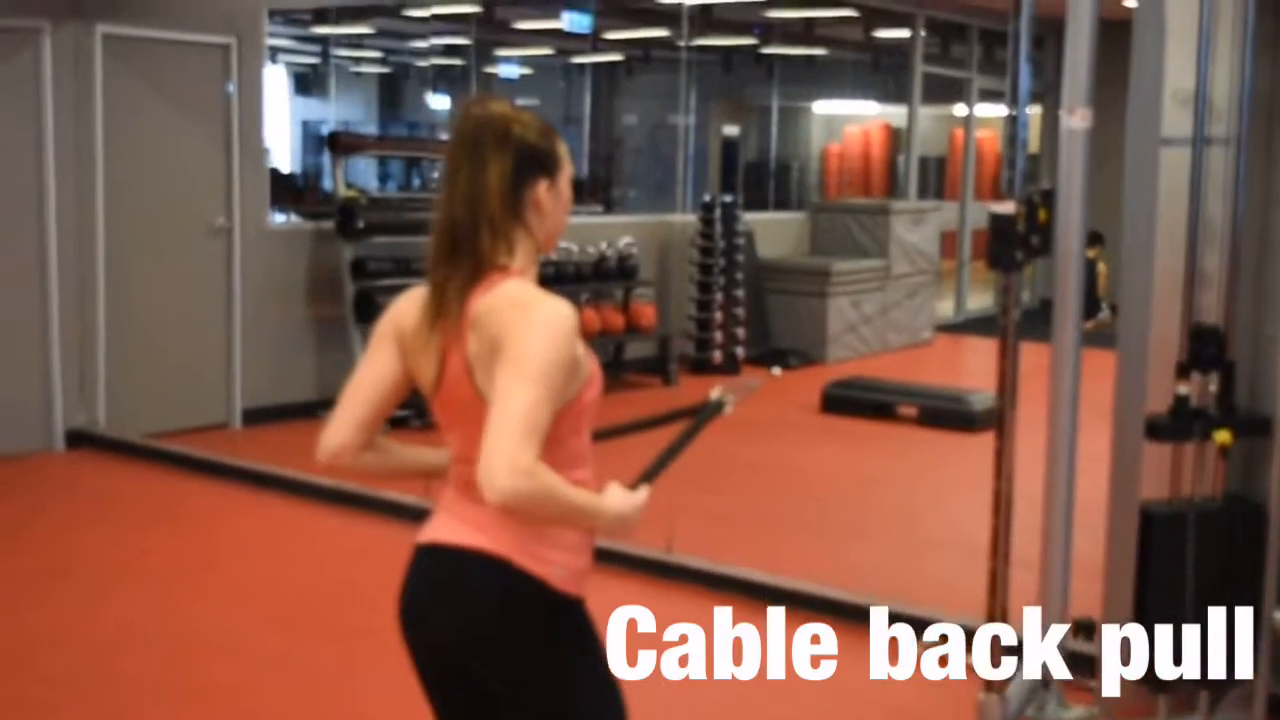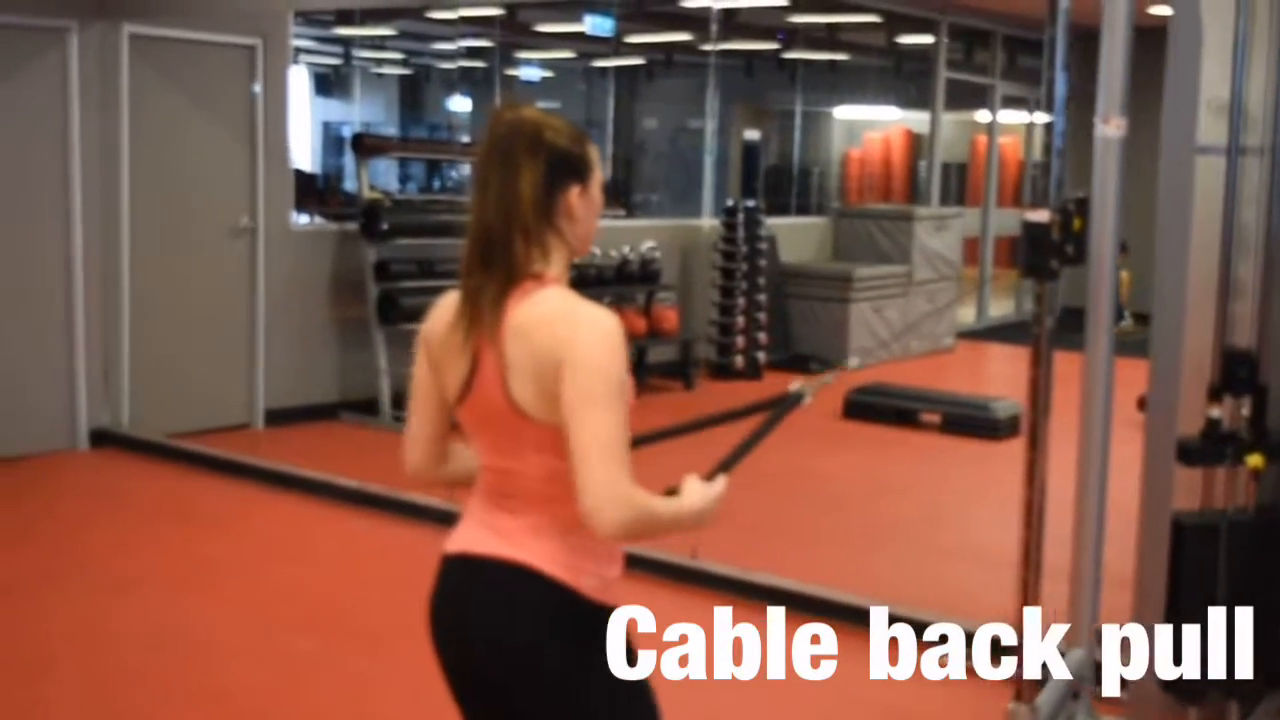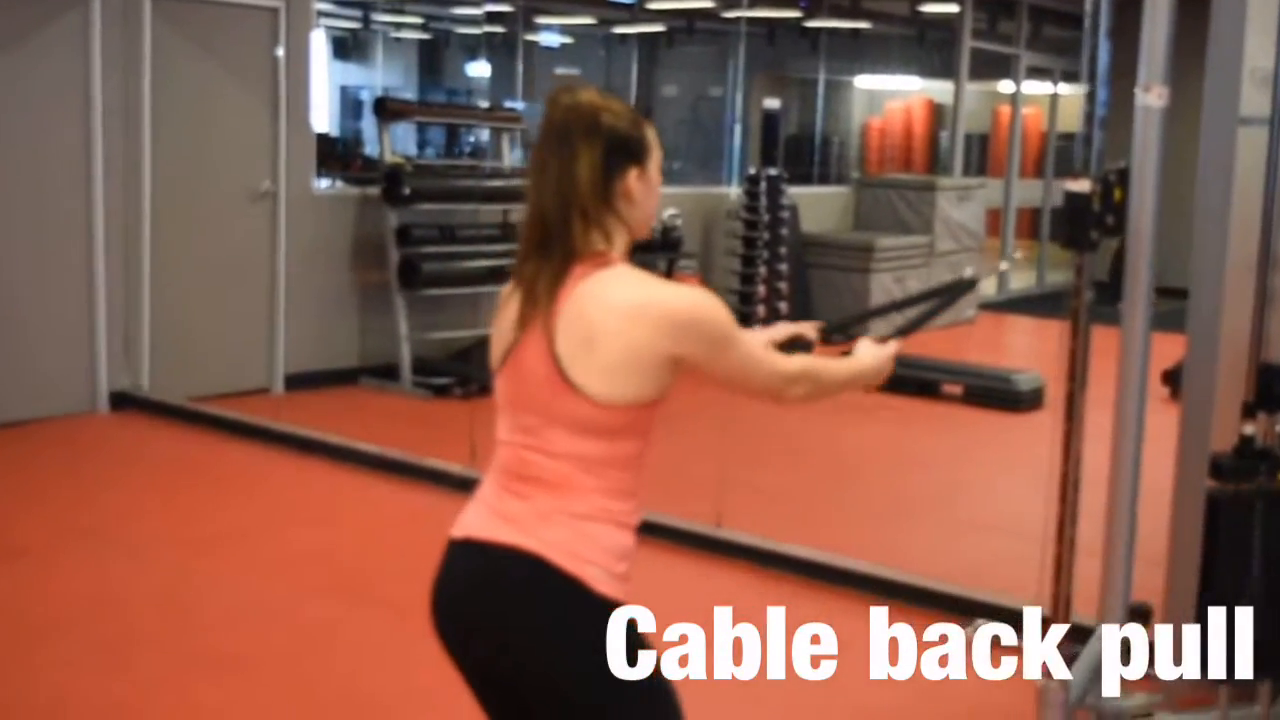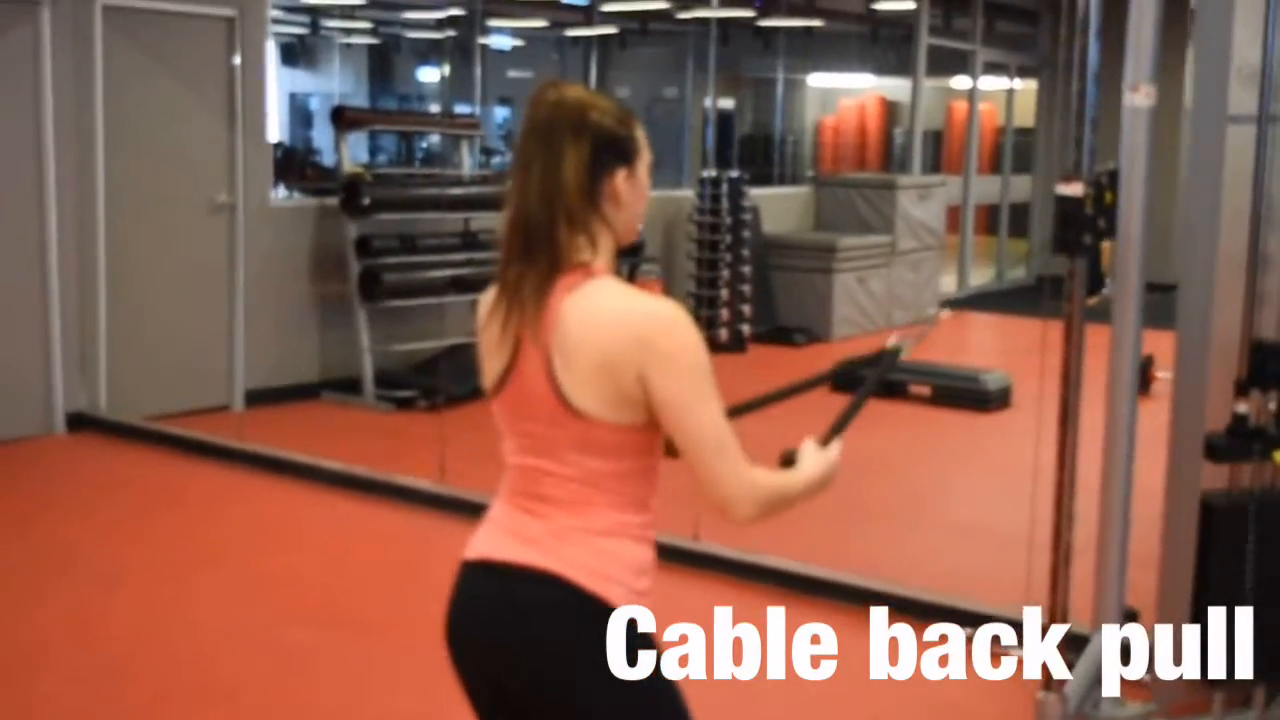
dt=0.7s
person 1, frame 1
left shoulder: (414, 312)
right shoulder: (542, 316)
left elbow: (340, 446)
right elbow: (508, 480)
right wrist: (608, 510)
left hip: (432, 585)
right hip: (520, 599)
person 1, frame 2
left shoulder: (448, 318)
right shoulder: (582, 327)
left elbow: (422, 463)
right elbow: (610, 511)
right wrist: (694, 506)
left hip: (459, 596)
right hip: (549, 606)
person 1, frame 3
left shoulder: (521, 295)
right shoulder: (664, 307)
right elbow: (786, 384)
left wrist: (750, 340)
right wrist: (862, 369)
left hip: (466, 579)
right hip: (558, 596)
person 1, frame 4
left shoulder: (497, 308)
right shoulder: (648, 323)
right elbow: (739, 496)
right wrist: (812, 472)
left hip: (479, 603)
right hip: (577, 618)
